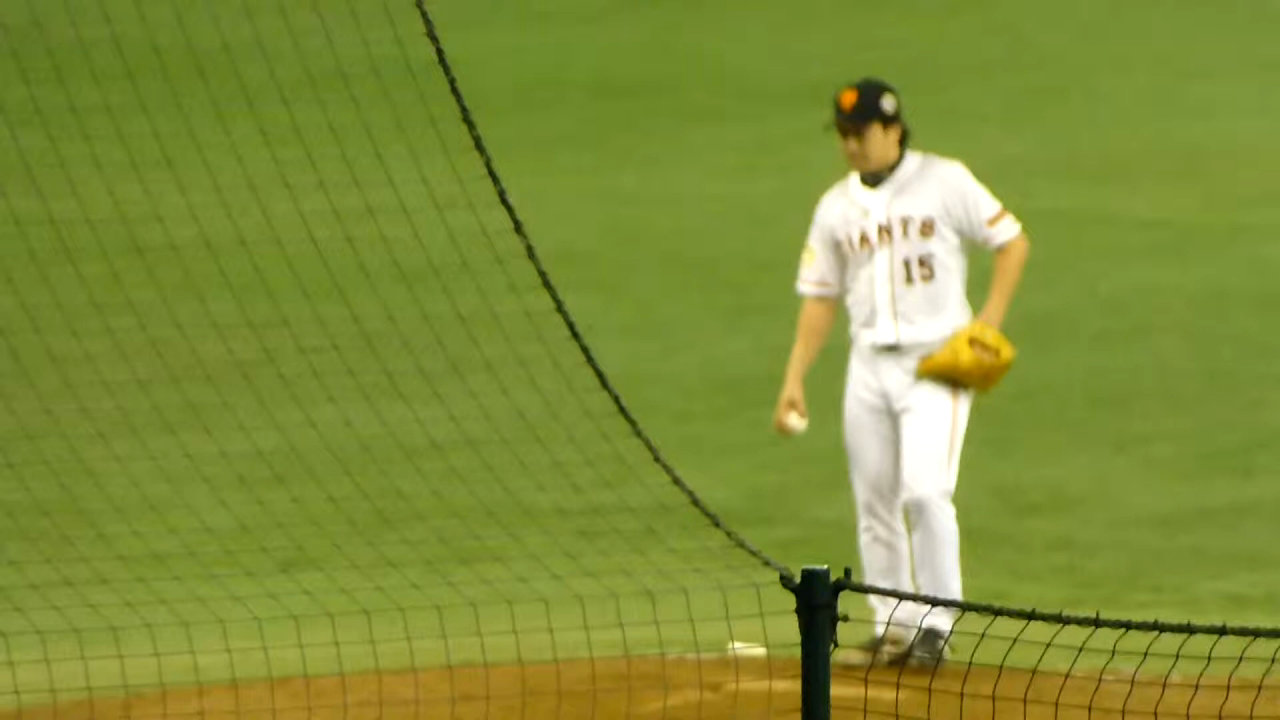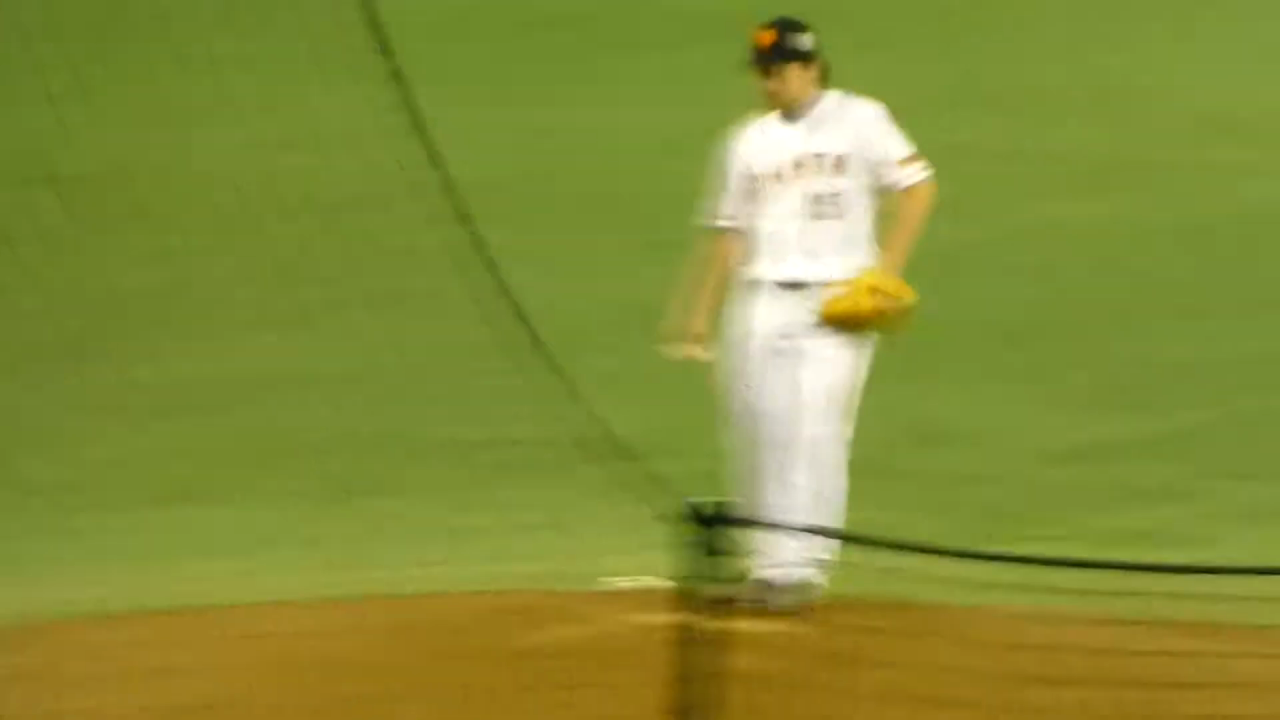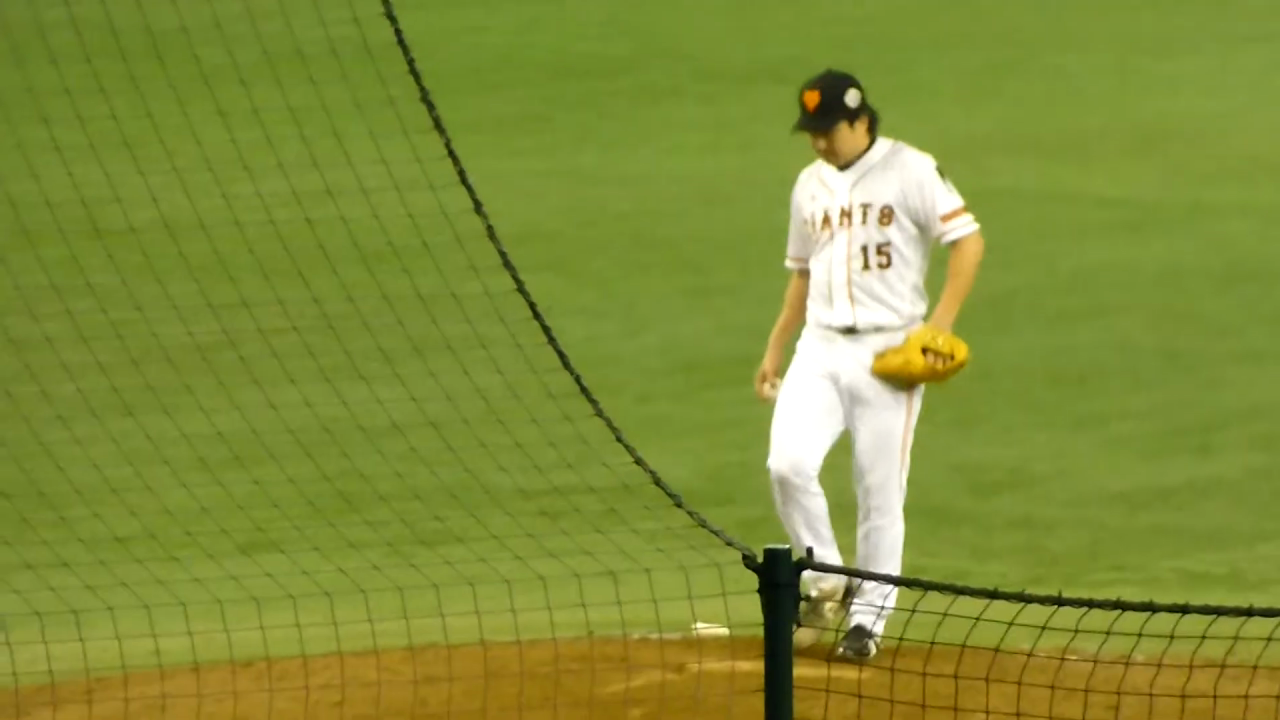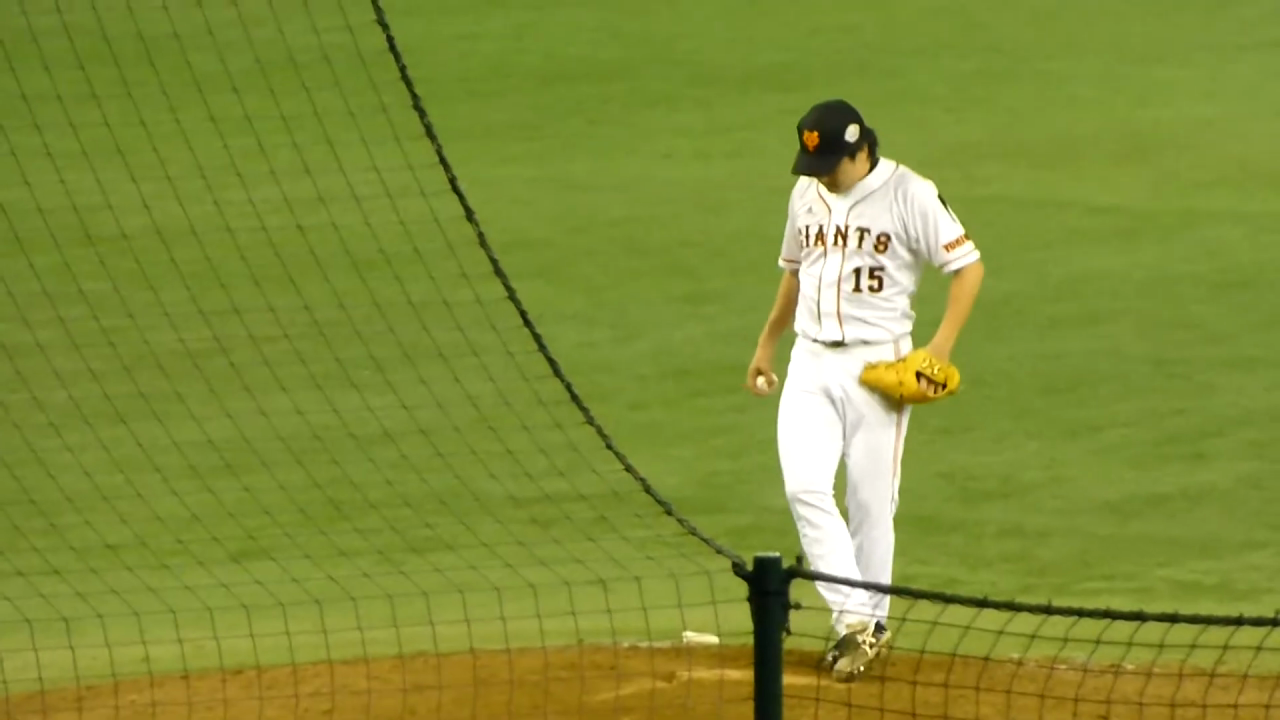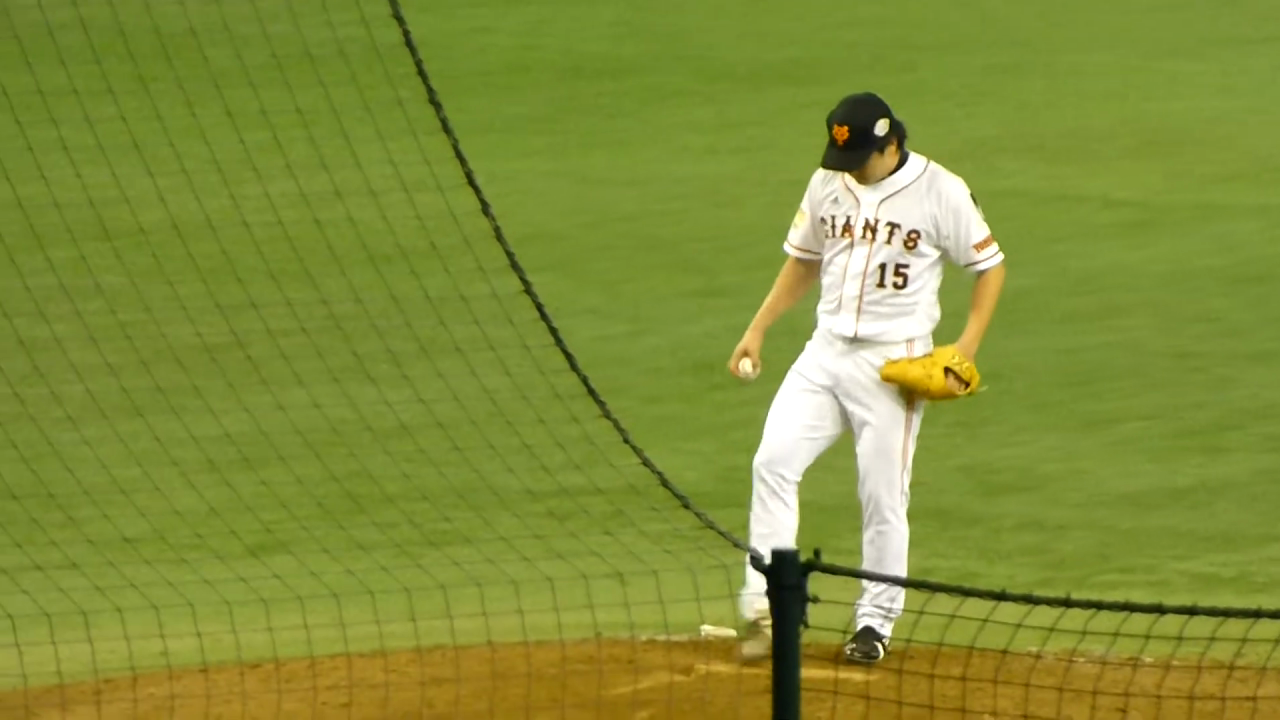
dt=0.3s
person 1, frame 1
left shoulder: (946, 181)
right shoulder: (835, 206)
left elbow: (1012, 242)
right elbow: (820, 297)
left wrist: (989, 323)
right wrist: (794, 380)
right hip: (869, 368)
left knee: (925, 490)
right knee: (875, 505)
left ankle: (934, 621)
right ankle: (891, 623)
person 1, frame 2
left shoulder: (859, 120)
right shoulder: (750, 141)
left elbow: (918, 187)
right elbow: (731, 232)
left wrist: (888, 270)
right wrist: (698, 311)
right hip: (767, 304)
left knee: (816, 440)
right knee: (764, 441)
left ankle: (803, 565)
right ankle: (773, 560)
person 1, frame 3
left shoulder: (910, 169)
right shoulder: (808, 183)
left elbow: (968, 242)
left wrist: (940, 325)
right wrist: (775, 349)
left hip: (889, 351)
right hip: (819, 348)
left knee: (880, 493)
right knee: (788, 465)
left ankle: (868, 617)
right ankle: (825, 584)
person 1, frame 4
left shoulder: (911, 194)
right shoulder: (805, 193)
left elbow: (968, 268)
left wrist: (940, 348)
right wrist: (766, 343)
left hip: (878, 365)
right hip: (810, 361)
left knee: (871, 504)
right knee: (805, 489)
left ankle: (866, 620)
right ankle: (855, 622)
person 1, frame 5
left shoulder: (942, 192)
right shoulder: (828, 182)
left elbow: (989, 267)
right elbow: (804, 260)
left wrist: (968, 344)
right wrist: (757, 329)
left hip: (897, 364)
right hip: (827, 353)
left knee: (884, 497)
right knee: (773, 465)
left ankle: (877, 621)
right ankle: (762, 609)
